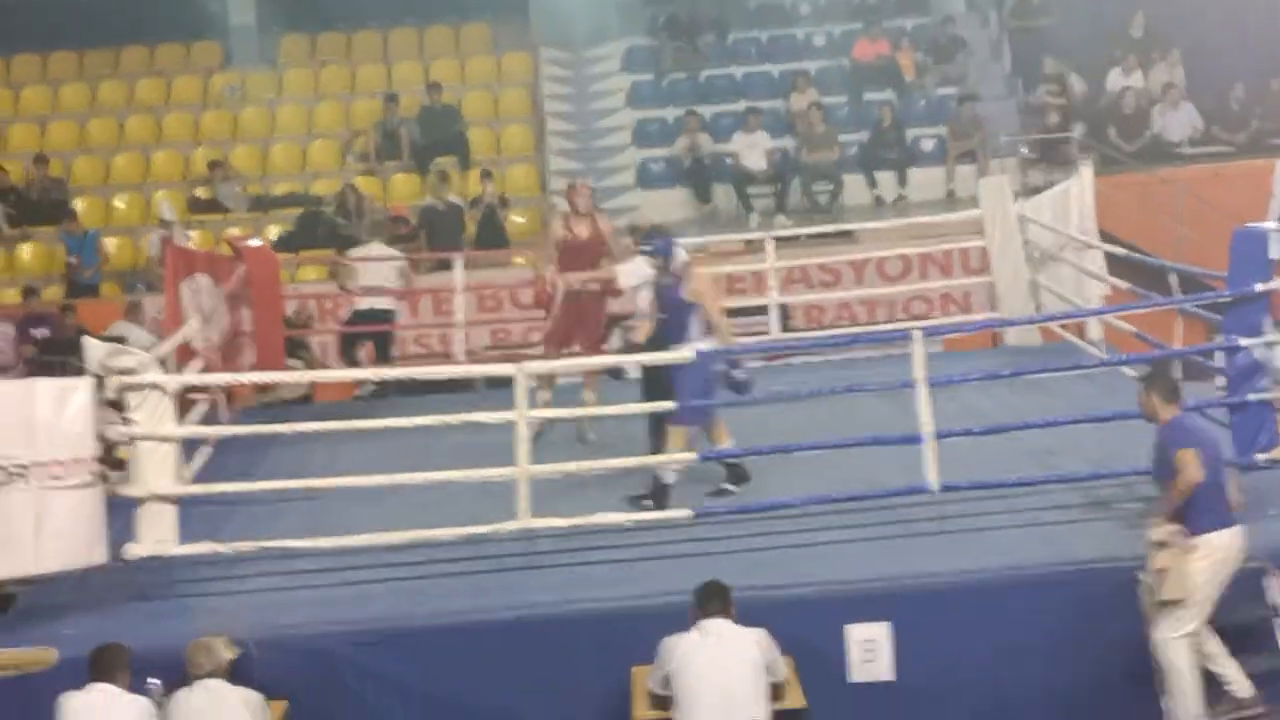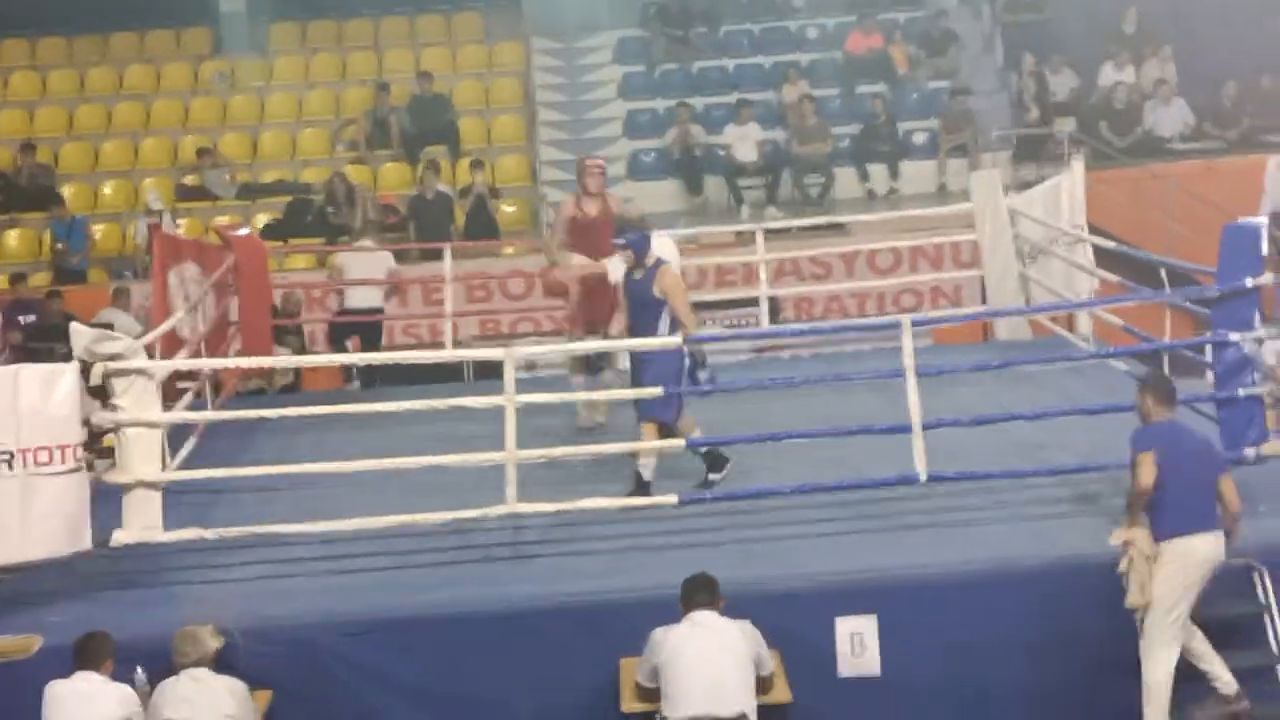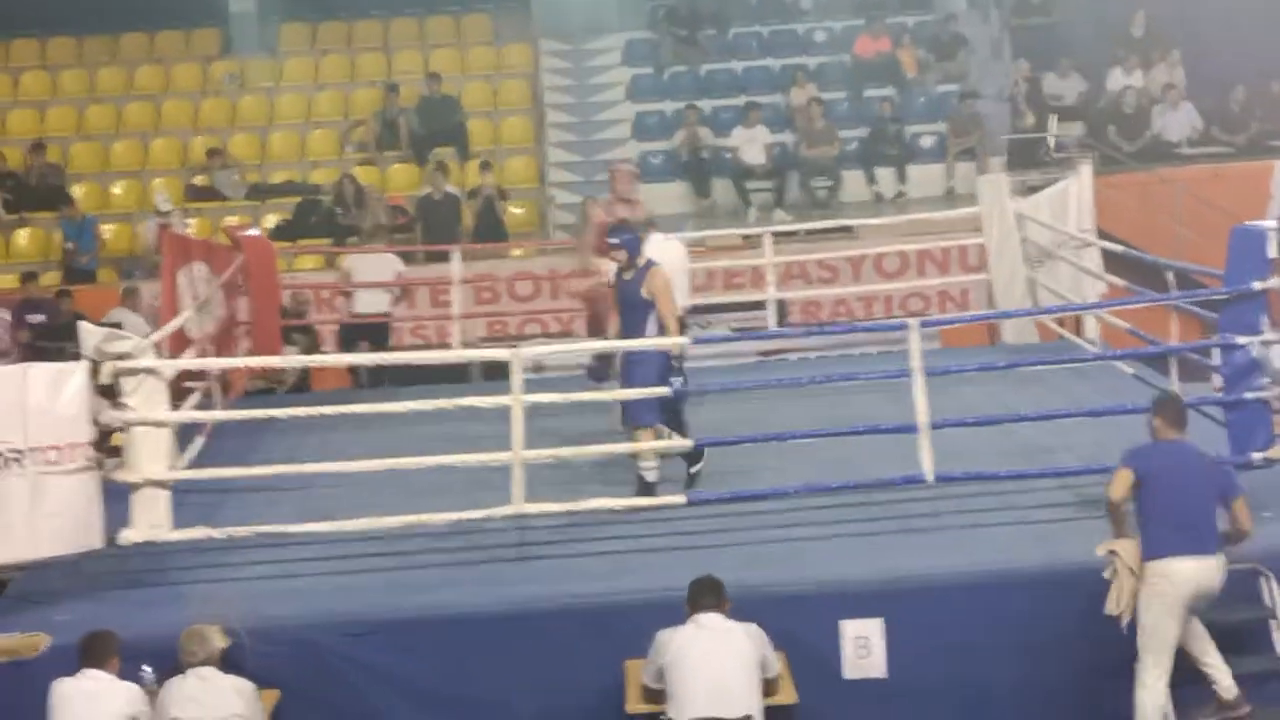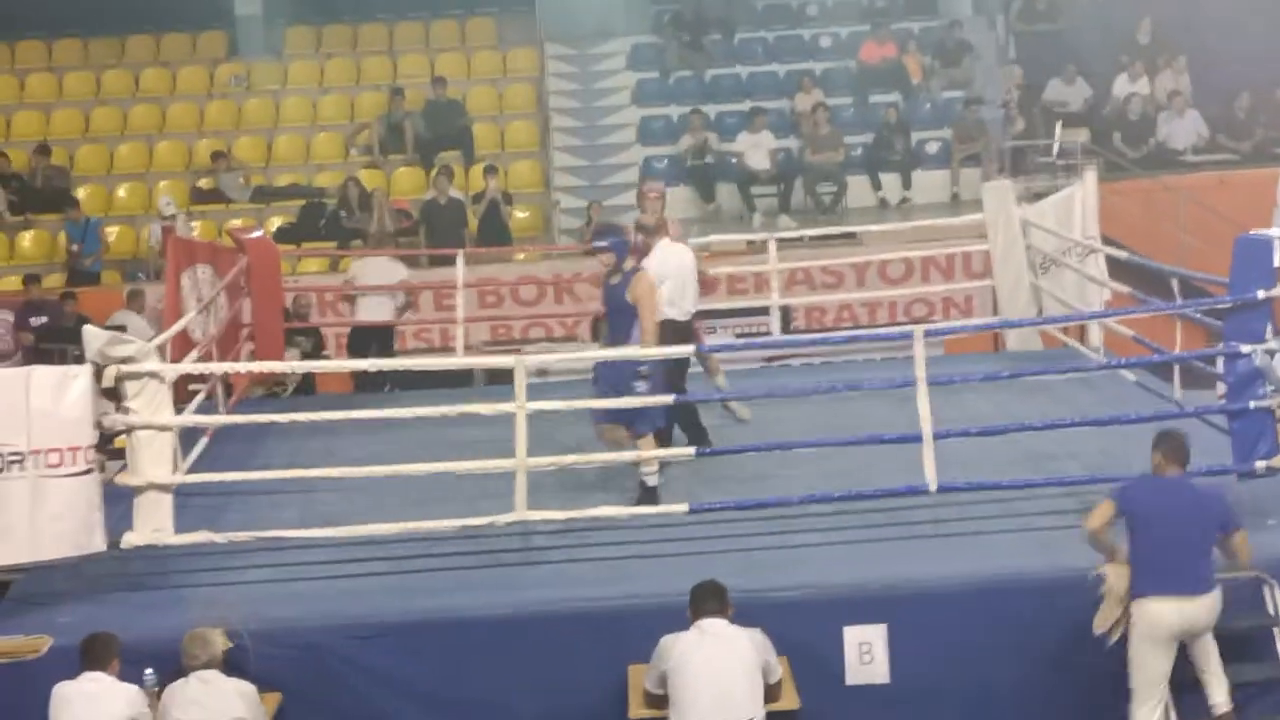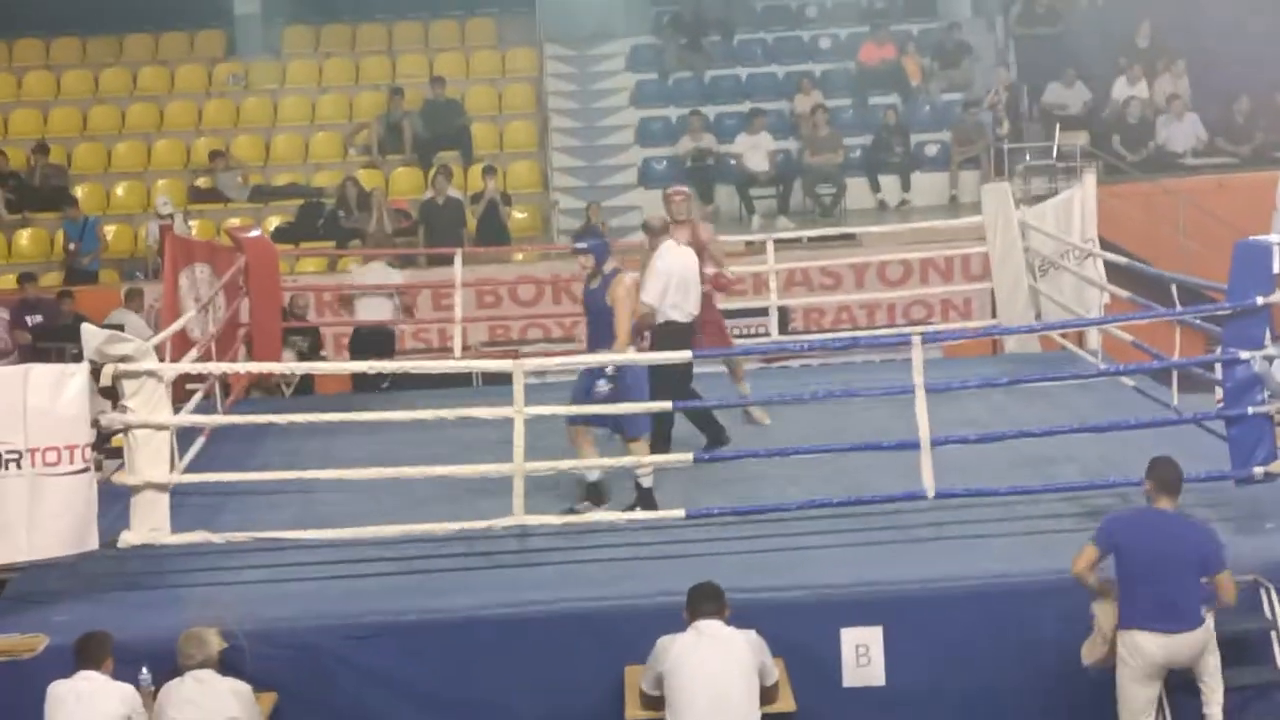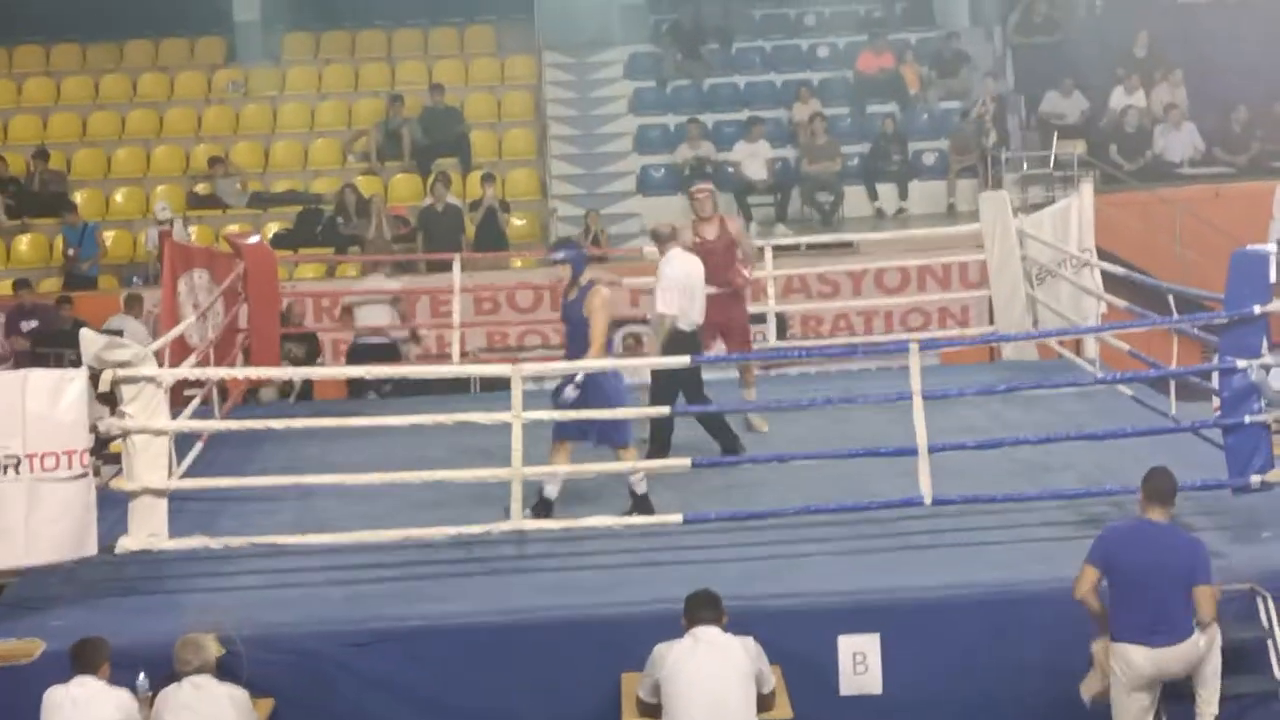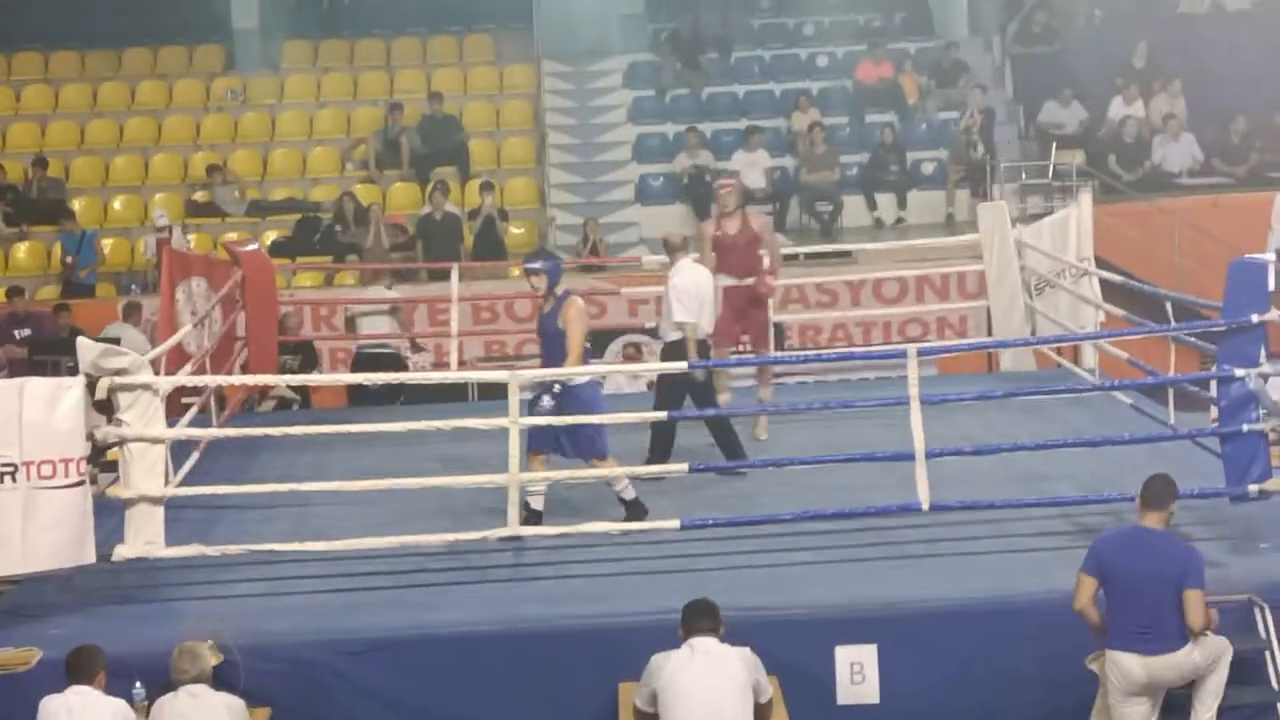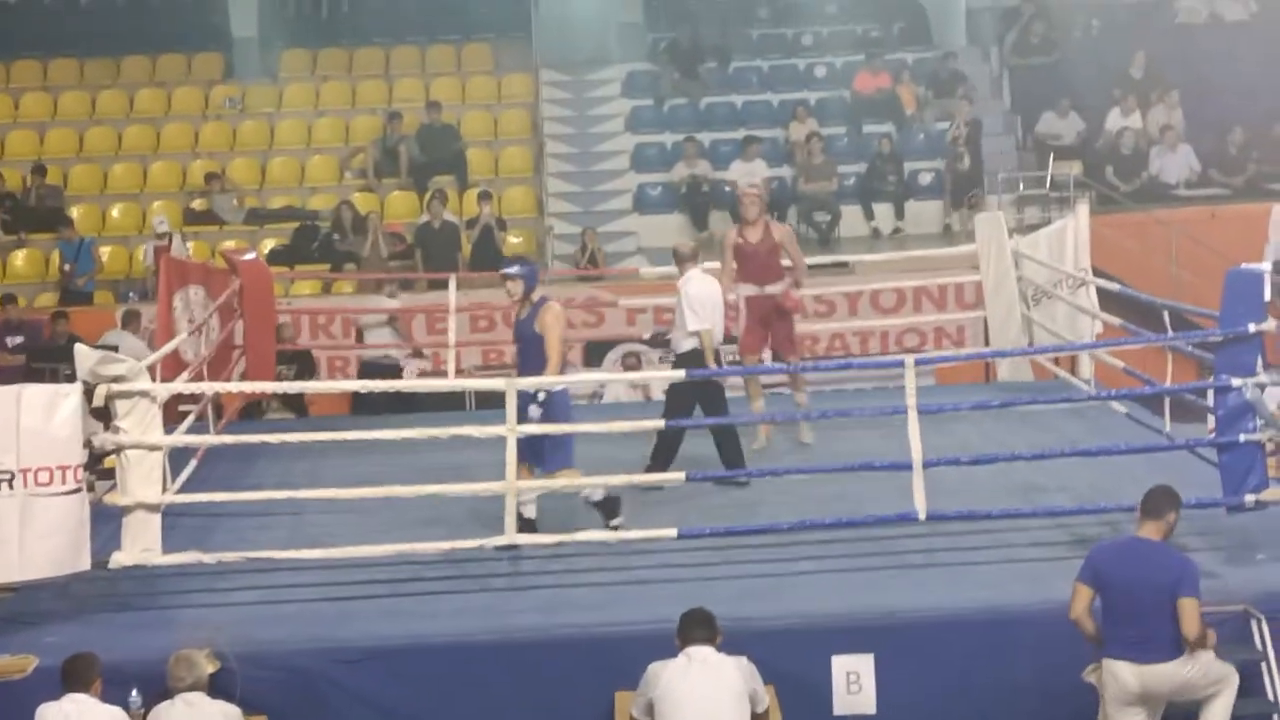
dt=0.1s
person 1, frame 1
left shoulder: (1172, 431)
right shoulder: (1198, 430)
left elbow: (1194, 475)
right elbow: (1233, 498)
left wrist: (1164, 512)
left hip: (1207, 544)
right hip: (1226, 537)
left knee: (1168, 634)
right knee: (1190, 628)
person 1, frame 2
left shoulder: (1147, 434)
right shoulder: (1203, 441)
left elbow: (1144, 483)
right elbow: (1234, 506)
left wrist: (1133, 516)
right wrist: (1225, 537)
left hip: (1180, 549)
right hip: (1210, 544)
left knee: (1158, 644)
right knee: (1173, 626)
right ankle: (1230, 691)
person 1, frame 3
left shoulder: (1140, 455)
right shoulder: (1215, 466)
left elbow: (1115, 496)
right elbow: (1244, 527)
left wrist: (1121, 530)
left hip: (1165, 572)
right hip: (1211, 569)
left knee: (1153, 669)
right knee: (1181, 617)
person 1, frame 4
left shoulder: (1132, 491)
right shoulder: (1213, 500)
left elbow: (1092, 526)
right elbow: (1243, 559)
left wrist: (1114, 556)
left hip: (1153, 608)
right hip: (1205, 605)
person 1, frame 5
left shoulder: (1117, 524)
right shoulder: (1203, 534)
left elbow: (1079, 569)
right elbow: (1228, 598)
left wrist: (1106, 589)
left hip: (1137, 644)
right hip: (1188, 642)
person 1, frame 6
left shoulder: (1111, 537)
right shoulder: (1192, 546)
left elbow: (1082, 593)
right elbow: (1206, 615)
left wrist: (1106, 621)
left hip: (1128, 656)
right hip: (1180, 653)
right knee: (1210, 634)
person 1, frame 7
left shoulder: (1103, 545)
right shoulder: (1186, 555)
left elbow: (1081, 604)
right elbow: (1196, 623)
right wrist: (1210, 620)
left hip: (1121, 664)
right hip: (1174, 660)
right knee: (1221, 648)
person 1, frame 8
left shoulder: (1101, 554)
right shoulder: (1182, 565)
left elbow: (1077, 613)
right elbow: (1191, 632)
right wrist: (1206, 640)
left hip: (1119, 672)
right hip: (1169, 670)
right knee: (1228, 679)
person 2, frame 1
left shoulder: (694, 279)
right shoulder: (661, 280)
left elbow: (718, 322)
right elbow: (651, 318)
left wrist: (732, 362)
left hip: (697, 359)
left knee: (678, 424)
right knee: (708, 418)
left ankle: (659, 494)
right ankle: (737, 476)
person 2, frame 2
left shoulder: (665, 275)
right shoulder: (629, 274)
left elbow: (687, 321)
right elbow: (623, 313)
left wrist: (698, 360)
left hip: (663, 355)
right hip: (642, 353)
left knee: (648, 421)
right knee: (672, 416)
left ankle: (642, 488)
right ankle: (716, 461)
person 2, frame 3
left shoulder: (655, 276)
right shoulder: (621, 274)
left elbow: (671, 325)
left wrist: (677, 365)
left hip: (650, 357)
right hip: (630, 354)
left knee: (641, 426)
right knee: (641, 421)
left ankle: (647, 490)
right ankle: (690, 452)
person 2, frame 4
left shoulder: (640, 280)
right shoulder: (609, 277)
left elbow: (649, 330)
left wrist: (644, 372)
right wrist: (602, 357)
left hip: (636, 362)
right hip: (615, 361)
left knee: (642, 431)
right knee: (604, 426)
left ankle: (651, 495)
right ankle: (649, 465)
person 2, frame 5
left shoulder: (620, 284)
right shoulder: (591, 281)
left elbow: (623, 334)
left wrist: (608, 374)
left hip: (621, 367)
right hip: (597, 364)
left knee: (633, 436)
right knee: (577, 428)
left ankle: (647, 499)
right ankle: (595, 492)
person 2, frame 6
left shoulder: (598, 296)
right shoulder: (569, 293)
left elbow: (598, 347)
left wrist: (576, 382)
left hip: (600, 379)
right hip: (577, 376)
left knee: (621, 444)
right knee: (559, 443)
left ankle: (642, 503)
right ankle: (544, 508)
person 2, frame 7
left shoulder: (573, 307)
right shoulder: (544, 305)
left elbow: (574, 357)
left wrist: (551, 391)
left hip: (575, 391)
right hip: (553, 389)
left knee: (596, 457)
right knee: (535, 455)
left ankle: (635, 507)
right ankle: (532, 518)
person 2, frame 8
left shoulder: (550, 312)
right shoulder: (521, 312)
left elbow: (554, 363)
left wrist: (538, 400)
left hip: (549, 399)
right hip: (530, 396)
left knee: (558, 469)
right knee: (521, 464)
left ankle: (607, 504)
right ankle: (526, 527)
person 3, frame 1
left shoulder: (602, 224)
right shoulder: (558, 228)
left elbow: (616, 255)
left hip: (594, 295)
right hip: (567, 296)
left knee: (591, 358)
right knee: (551, 356)
left ankle: (584, 419)
person 3, frame 2
left shoulder: (613, 203)
right shoulder: (569, 206)
right elbow: (554, 242)
right wrist: (556, 267)
left hip: (607, 274)
right hip: (579, 275)
left knee: (605, 337)
right knee: (577, 337)
left ankle: (600, 400)
right ankle: (583, 403)
person 3, frame 3
left shoulder: (642, 211)
right shoulder: (600, 214)
left elbow: (654, 241)
right elbow: (588, 251)
left hip: (639, 278)
right hip: (613, 279)
left knee: (652, 340)
right knee: (616, 344)
person 3, frame 4
left shoulder: (672, 227)
right shoulder: (633, 232)
left elbow: (684, 256)
right elbow: (624, 267)
left wrist: (702, 275)
left hip: (674, 293)
right hip: (647, 297)
left knee: (701, 351)
right knee: (647, 356)
left ankle: (727, 399)
person 3, frame 5
left shoulder: (703, 231)
left elbow: (718, 261)
left wrist: (719, 278)
left hip: (703, 300)
left knee: (731, 357)
left ankle: (748, 405)
person 3, frame 6
left shoulder: (733, 225)
right shoulder: (688, 234)
left elbow: (749, 254)
left wrist: (743, 273)
left hip: (732, 299)
right hip: (705, 299)
left knee: (744, 360)
left ankle: (751, 412)
person 3, frame 7
left shoulder: (757, 221)
right shoulder: (710, 228)
left elbow: (775, 254)
right elbow: (706, 264)
left wrist: (769, 276)
left hip: (754, 291)
right hip: (727, 293)
left knee: (761, 354)
right knee: (720, 356)
left ankle: (762, 415)
person 3, frame 8
left shoulder: (780, 231)
right shoulder: (732, 236)
left elbow: (799, 264)
right elbow: (727, 273)
left wrist: (794, 289)
right wrist: (727, 299)
left hip: (777, 300)
right hip: (749, 302)
left knee: (790, 361)
right knee: (750, 365)
left ankle: (802, 418)
right ankle: (762, 426)
person 4, frame 1
left shoulder: (647, 261)
right shoulder: (674, 253)
left elbow: (615, 277)
left wrist: (580, 279)
left hip: (657, 331)
right hip: (673, 328)
left knee: (655, 390)
right knee: (668, 388)
left ankle: (664, 449)
right ankle: (671, 443)
person 4, frame 2
left shoulder: (636, 254)
right shoulder: (665, 243)
left elbow: (606, 271)
right elbow: (679, 275)
left hip: (650, 323)
right hip: (667, 320)
left knee: (647, 381)
right knee: (665, 381)
left ankle: (654, 439)
right ankle: (666, 435)
person 4, frame 3
left shoulder: (645, 257)
right shoulder: (676, 245)
right elbow: (690, 283)
left hip: (659, 324)
right hip: (678, 319)
left knee: (656, 384)
right knee: (669, 381)
left ankle: (661, 442)
right ankle: (676, 436)
person 4, frame 4
left shoulder: (652, 262)
right shoulder: (685, 252)
left hip: (665, 328)
right hip: (685, 325)
left knee: (661, 389)
right knee: (676, 387)
left ankle: (662, 445)
right ankle: (697, 436)
person 4, frame 5
left shoulder: (660, 261)
right shoulder: (689, 253)
left elbow: (648, 307)
left hip: (668, 330)
right hip: (687, 327)
left knee: (661, 393)
right knee: (682, 388)
left ankle: (659, 449)
right ankle: (715, 434)
person 4, frame 6
left shoulder: (668, 268)
right shoulder: (695, 262)
left elbow: (666, 314)
left wrist: (658, 345)
left hip: (674, 339)
right hip: (691, 336)
left knee: (661, 399)
right knee: (696, 395)
left ankle: (657, 454)
right ankle: (730, 444)
person 4, frame 7
left shoulder: (678, 278)
right shoulder: (703, 272)
left elbow: (687, 321)
left wrist: (691, 356)
left hip: (680, 348)
right hip: (701, 345)
left knee: (665, 409)
right knee: (708, 405)
left ankle: (656, 463)
right ankle: (736, 458)
person 4, frame 8
left shoulder: (688, 287)
right shoulder: (711, 282)
left elbow: (702, 328)
left wrist: (709, 363)
left hip: (692, 357)
right hip: (709, 355)
left knee: (673, 418)
right knee: (718, 416)
left ankle: (656, 471)
right ankle: (736, 469)
